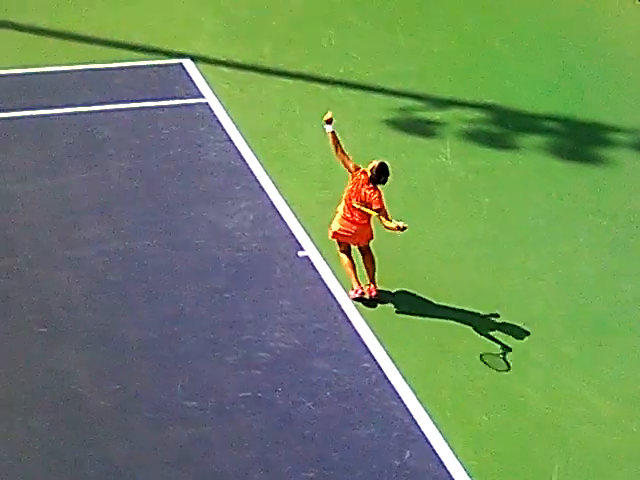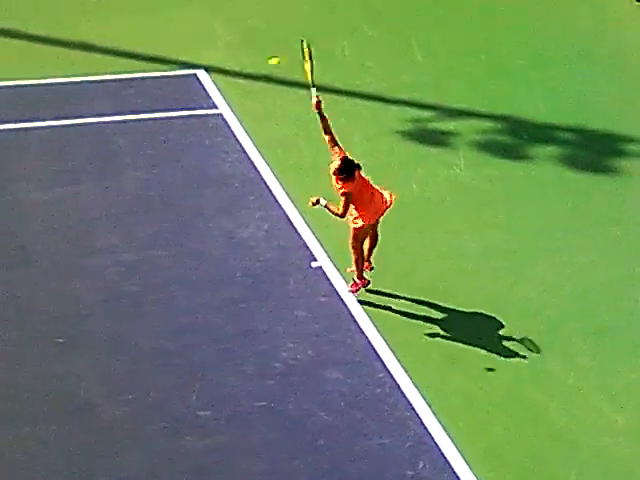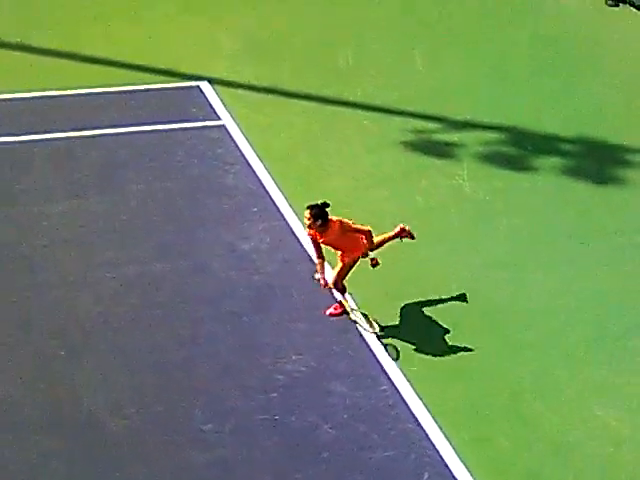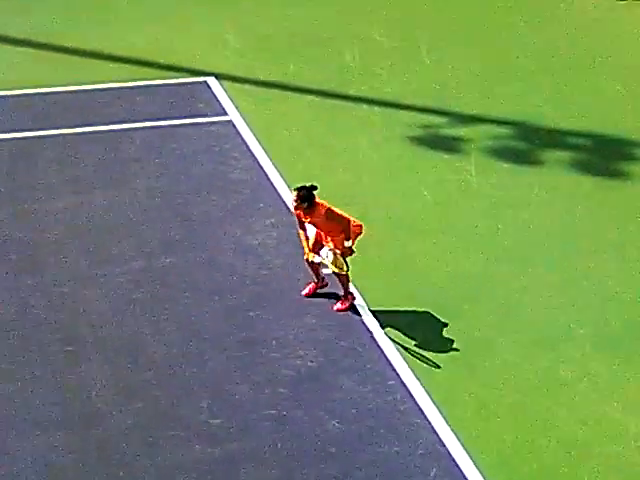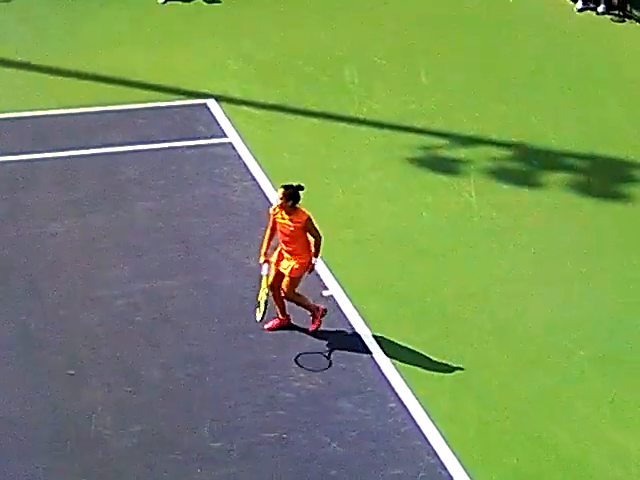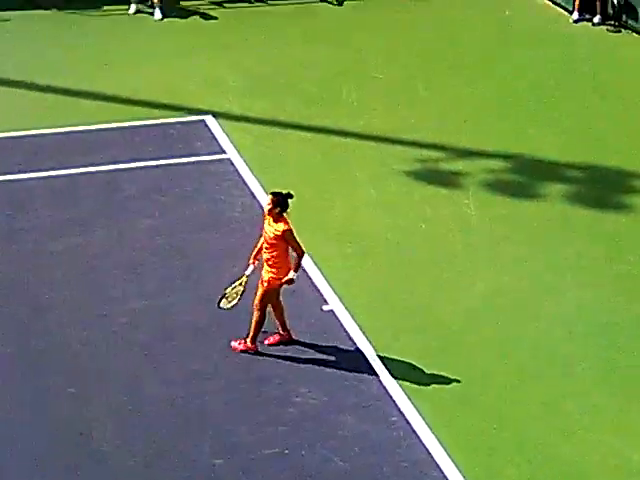
dt=0.3s
person 1, frame 1
left shoulder: (357, 175)
right shoulder: (375, 194)
left elbow: (339, 152)
right elbow: (385, 221)
left wrist: (329, 128)
left hip: (342, 226)
right hip: (361, 231)
left knee: (344, 253)
right knee: (365, 251)
left ankle: (357, 287)
right ankle: (372, 287)
person 1, frame 2
left shoulder: (346, 190)
right shoulder: (341, 160)
left elbow: (341, 214)
right elbow: (330, 137)
left wrist: (322, 202)
right wrist: (320, 112)
left hip: (365, 216)
right hip: (379, 201)
left knee: (355, 248)
right knee: (372, 231)
left ankle: (359, 279)
right ankle: (366, 263)
person 1, frame 3
left shoulder: (337, 226)
right shoulder: (312, 232)
left elbow: (366, 231)
right elbow: (319, 256)
left wrist: (369, 249)
right wrist: (321, 277)
left hip: (351, 251)
left knee: (335, 281)
right knee: (374, 247)
left ankle: (342, 303)
right ankle: (399, 232)
person 1, frame 4
left shoulder: (324, 211)
right shoulder: (299, 210)
left elbow: (346, 222)
right elbow: (302, 229)
left wrist: (347, 244)
right wrist: (307, 250)
left hip: (341, 234)
right hip: (324, 231)
right knee: (309, 257)
left ankle: (348, 296)
right ankle: (319, 281)
person 1, frame 5
left shoulder: (303, 218)
right shoulder: (275, 211)
left elbow: (318, 237)
right elbow: (270, 230)
left wrist: (314, 260)
right wrist: (263, 253)
left hip: (299, 259)
right hip: (283, 253)
left knee: (288, 293)
right knee: (273, 286)
left ankle: (316, 311)
right ankle: (283, 318)
person 1, frame 6
left shoulder: (284, 229)
right shoulder: (269, 219)
left elbow: (300, 252)
left wrist: (293, 274)
right wrist: (254, 254)
left hip: (276, 273)
right hip: (270, 267)
left knee: (259, 307)
right knee: (274, 300)
left ankle: (250, 343)
right ankle: (284, 333)
